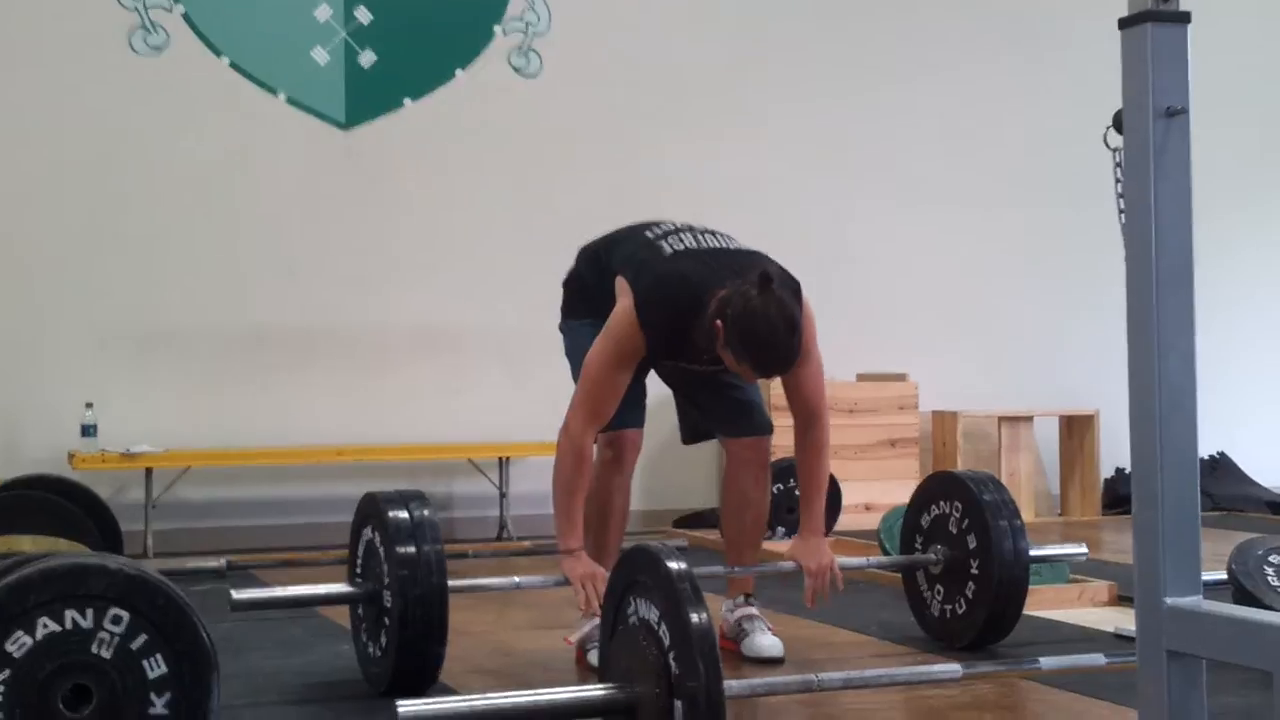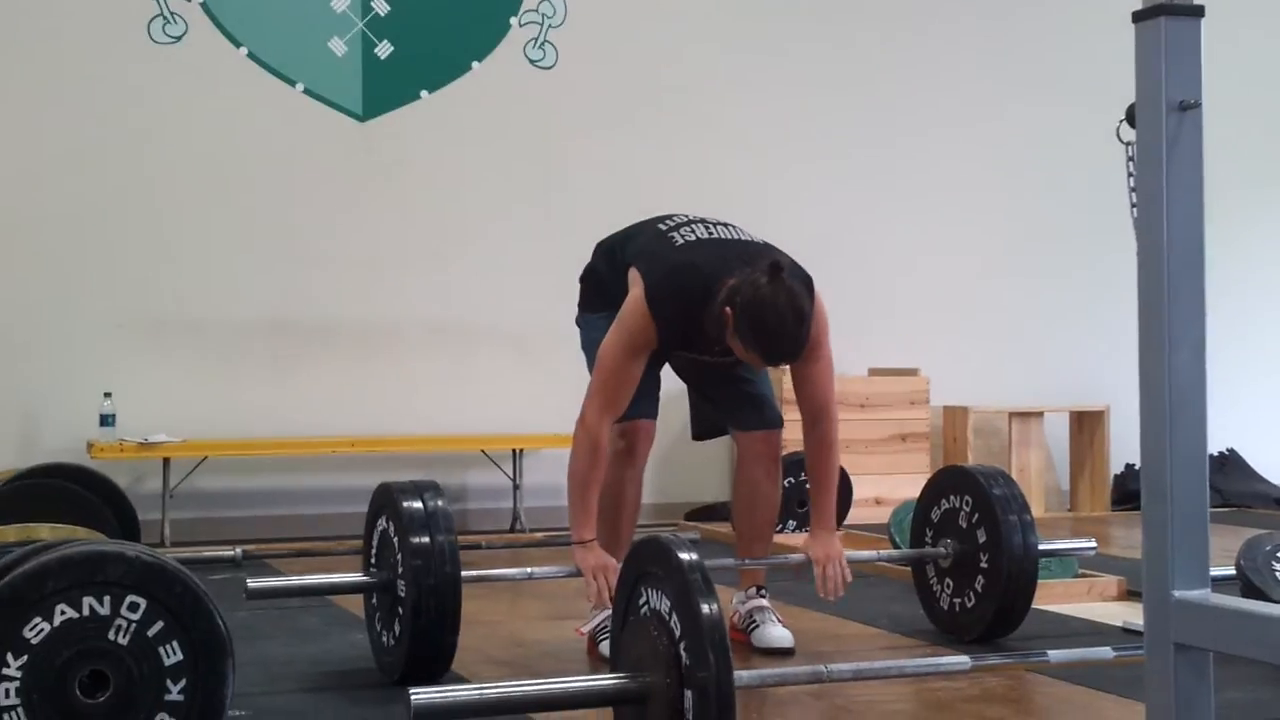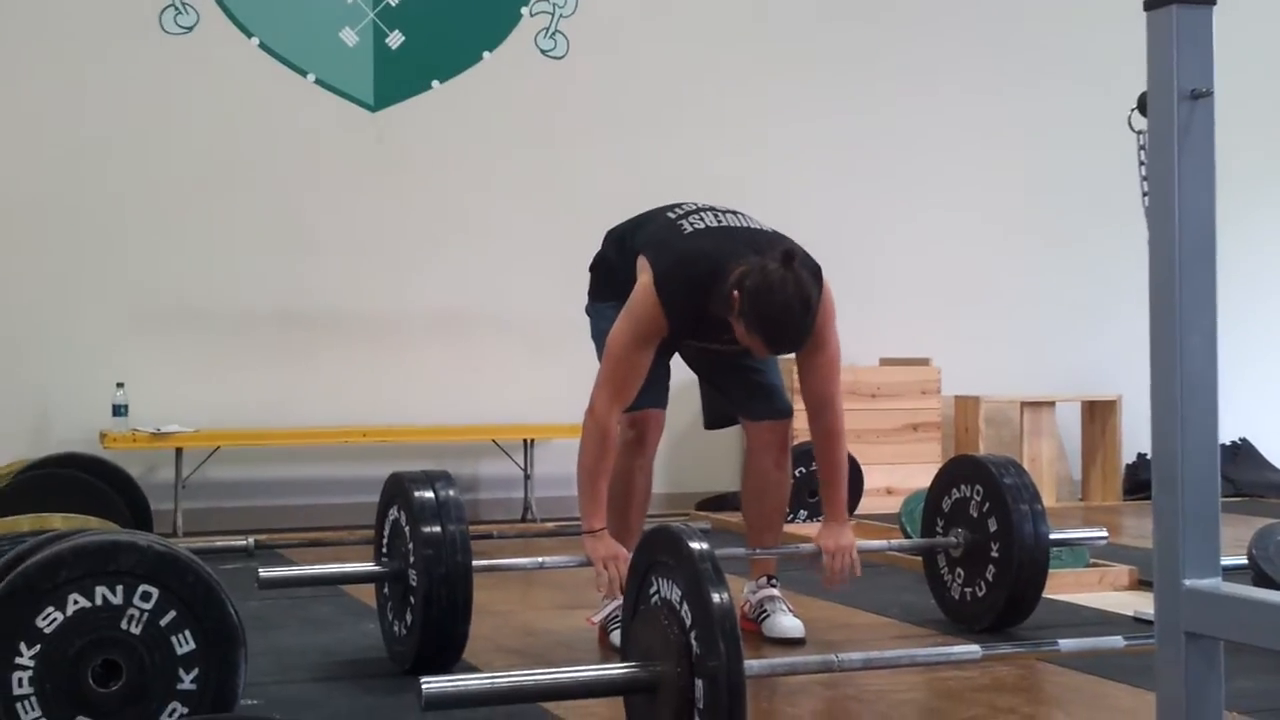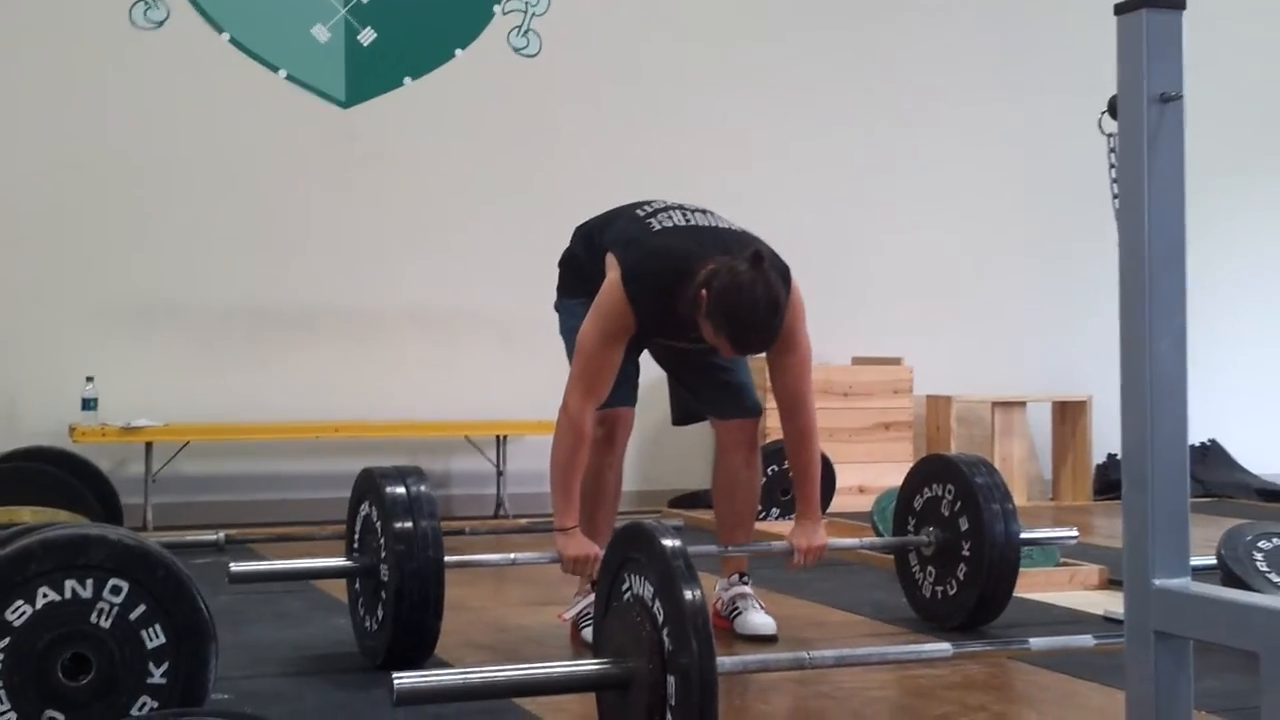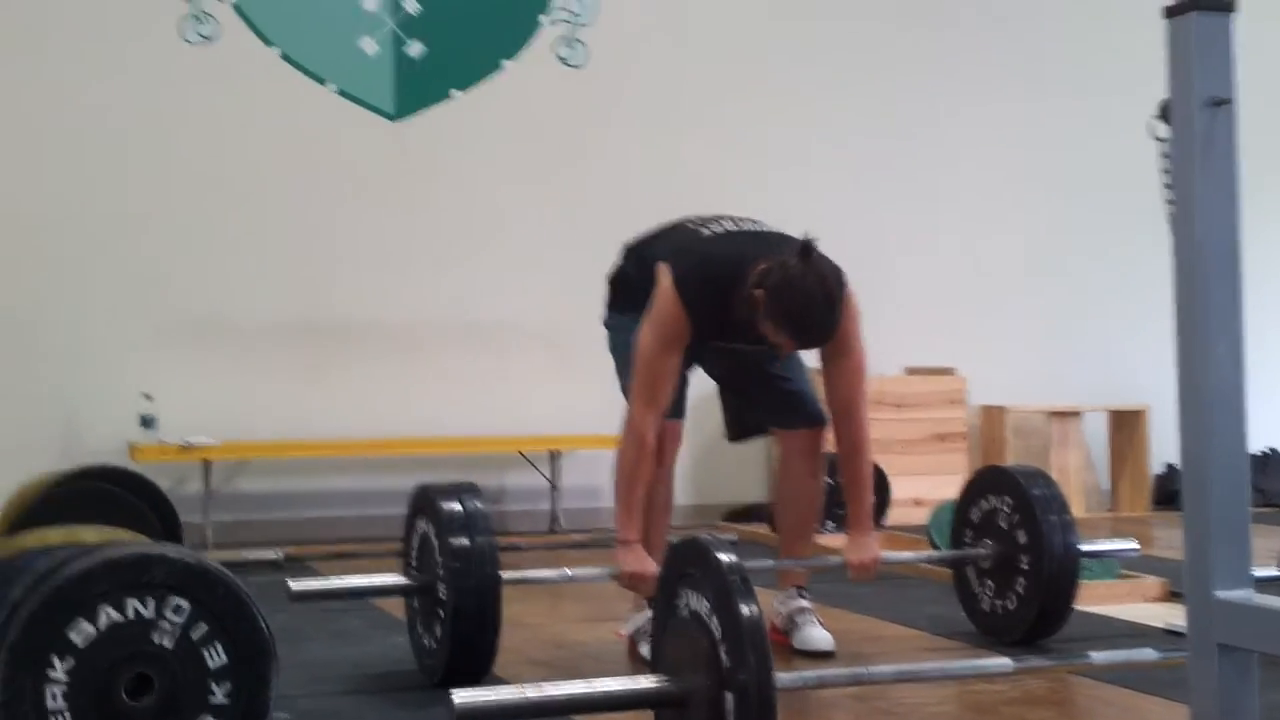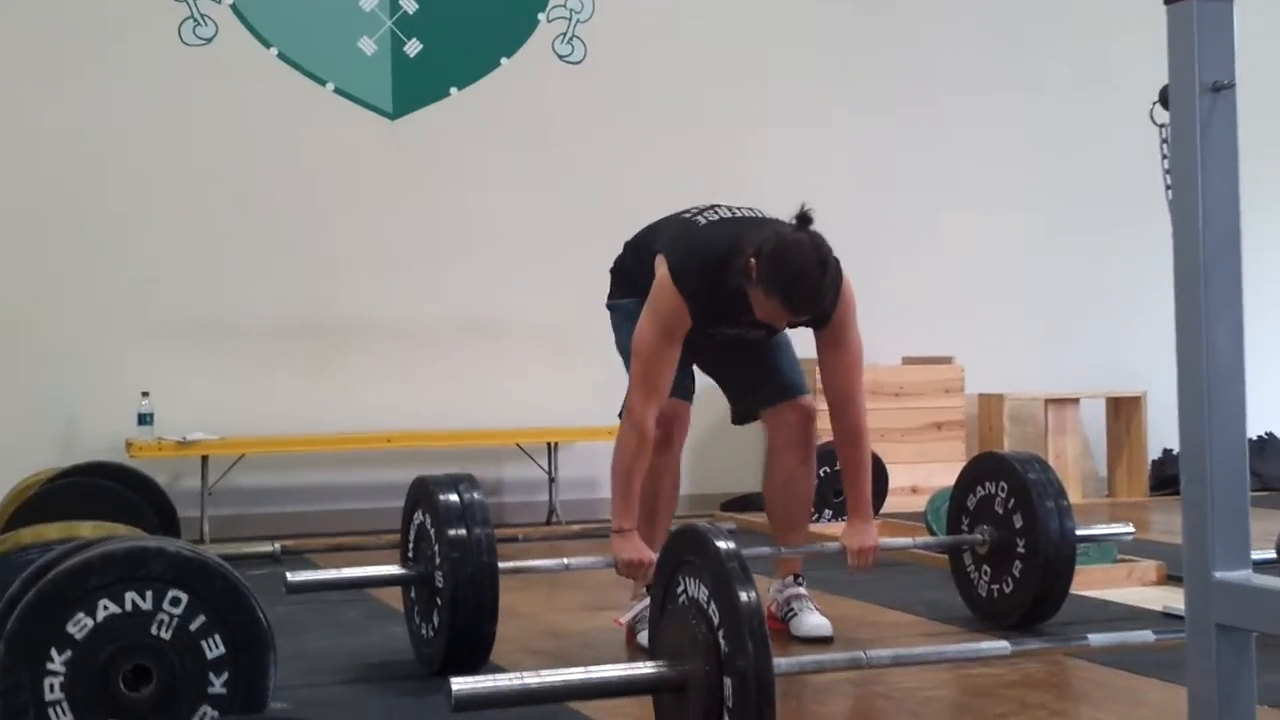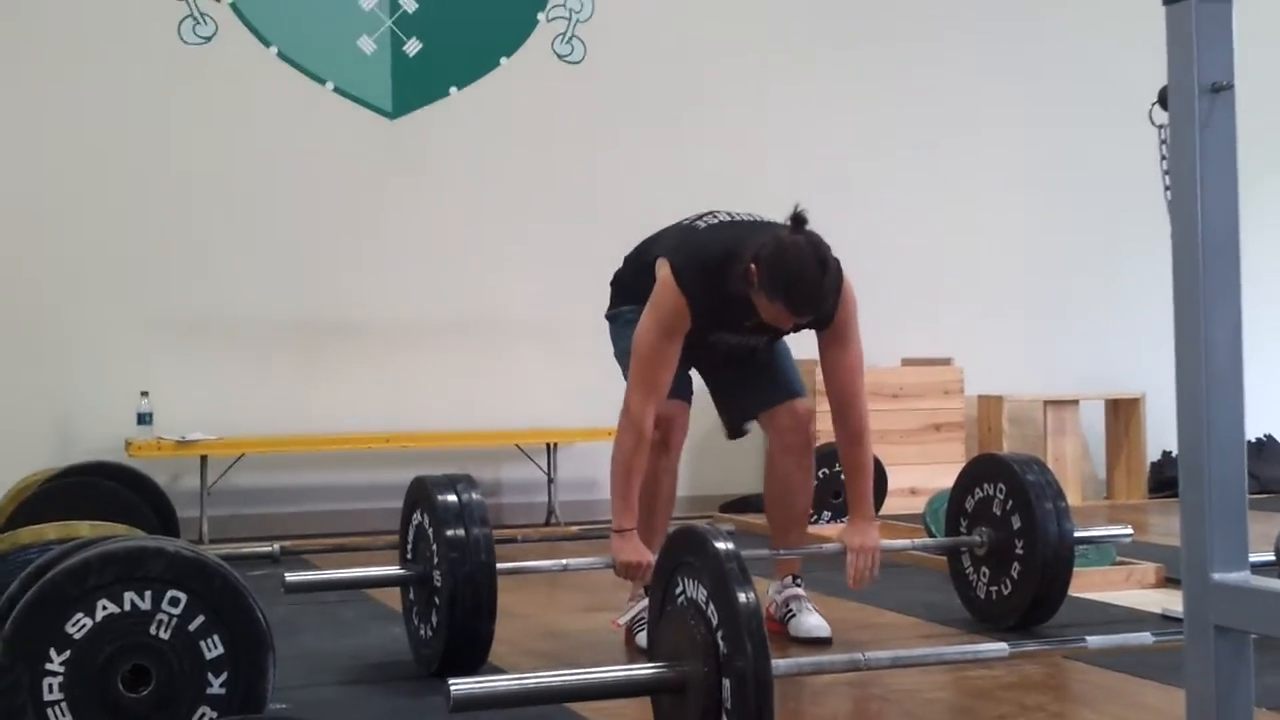
dt=0.4s
person 1, frame 1
left shoulder: (788, 313)
right shoulder: (638, 312)
left elbow: (812, 422)
right elbow: (578, 430)
left wrist: (812, 534)
right wrist: (571, 550)
left hip: (697, 319)
right hip: (599, 304)
left knee: (752, 443)
right knee: (620, 441)
left ankle: (740, 610)
right ankle: (599, 620)
person 1, frame 2
left shoulder: (800, 305)
right shoulder: (651, 301)
left elbow: (820, 420)
right elbow: (595, 420)
left wrist: (824, 530)
right wrist: (584, 541)
left hip: (711, 322)
right hip: (614, 298)
left knee: (764, 437)
right knee: (633, 434)
left ankle: (751, 602)
right ankle: (609, 609)
person 1, frame 3
left shoulder: (809, 293)
right shoulder: (658, 289)
left elbow: (825, 409)
right elbow: (605, 410)
left wrist: (836, 520)
right wrist: (595, 530)
left hip: (719, 307)
right hip: (624, 285)
left knee: (774, 426)
right knee: (642, 423)
left ankle: (762, 591)
right ankle: (620, 599)
person 1, frame 4
left shoulder: (777, 293)
right shoulder: (626, 285)
left elbow: (797, 410)
right elbow: (578, 408)
left wrist: (809, 520)
right wrist: (567, 529)
left hip: (687, 306)
right hip: (591, 282)
left knee: (742, 425)
right knee: (611, 422)
left ankle: (734, 588)
right ankle: (592, 596)
person 1, frame 5
left shoulder: (833, 301)
right shoulder: (684, 287)
left elbow: (849, 418)
right elbow: (642, 420)
left wrist: (861, 530)
right wrist: (629, 542)
left hip: (742, 330)
right hip: (641, 302)
left knee: (805, 433)
right knee: (663, 431)
left ankle: (792, 602)
right ankle: (650, 610)
person 1, frame 6
left shoulder: (829, 286)
right shoulder: (681, 276)
left elbow: (847, 406)
right elbow: (644, 409)
left wrist: (861, 517)
right wrist: (625, 531)
left hip: (740, 321)
right hip: (642, 295)
left knee: (796, 416)
right knee: (670, 419)
left ankle: (788, 589)
right ankle: (648, 598)
person 1, frame 7
left shoulder: (830, 289)
right shoulder: (683, 279)
left elbow: (849, 408)
right elbow: (640, 408)
left wrist: (863, 519)
right wrist: (624, 531)
left hip: (739, 331)
right hip: (644, 306)
left knee: (795, 420)
right knee: (667, 420)
left ankle: (786, 591)
right ankle: (645, 600)
